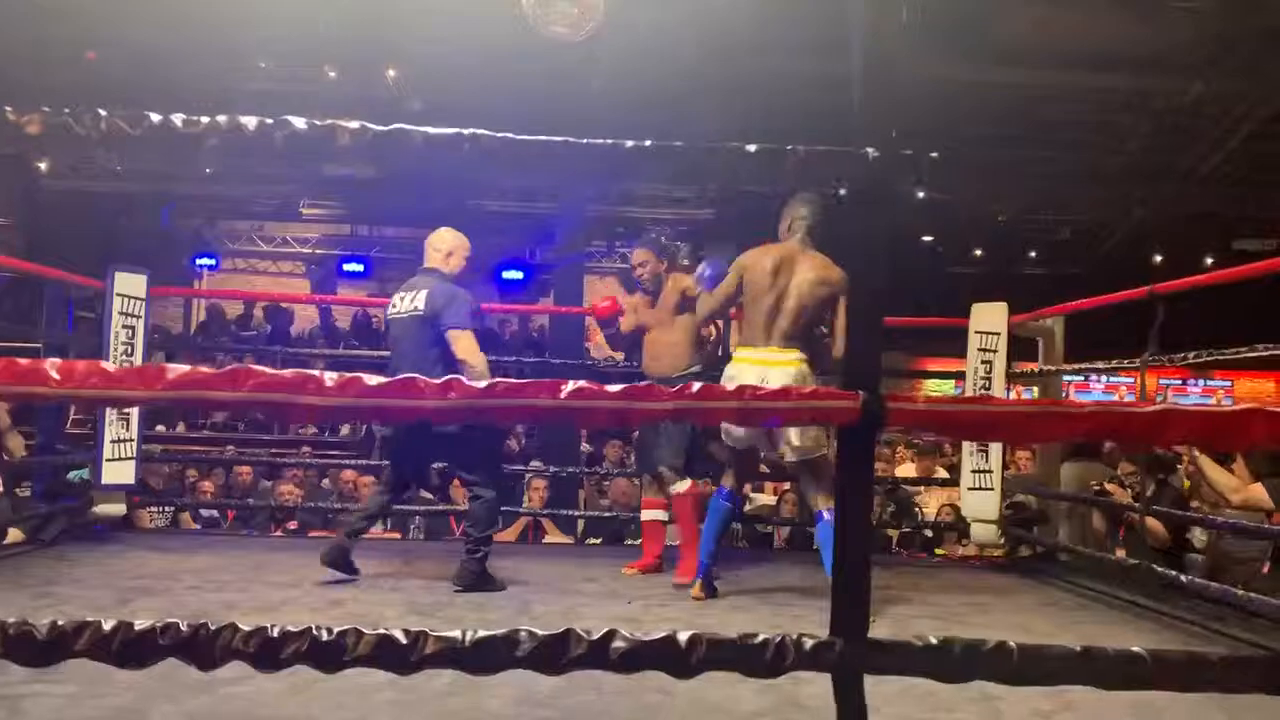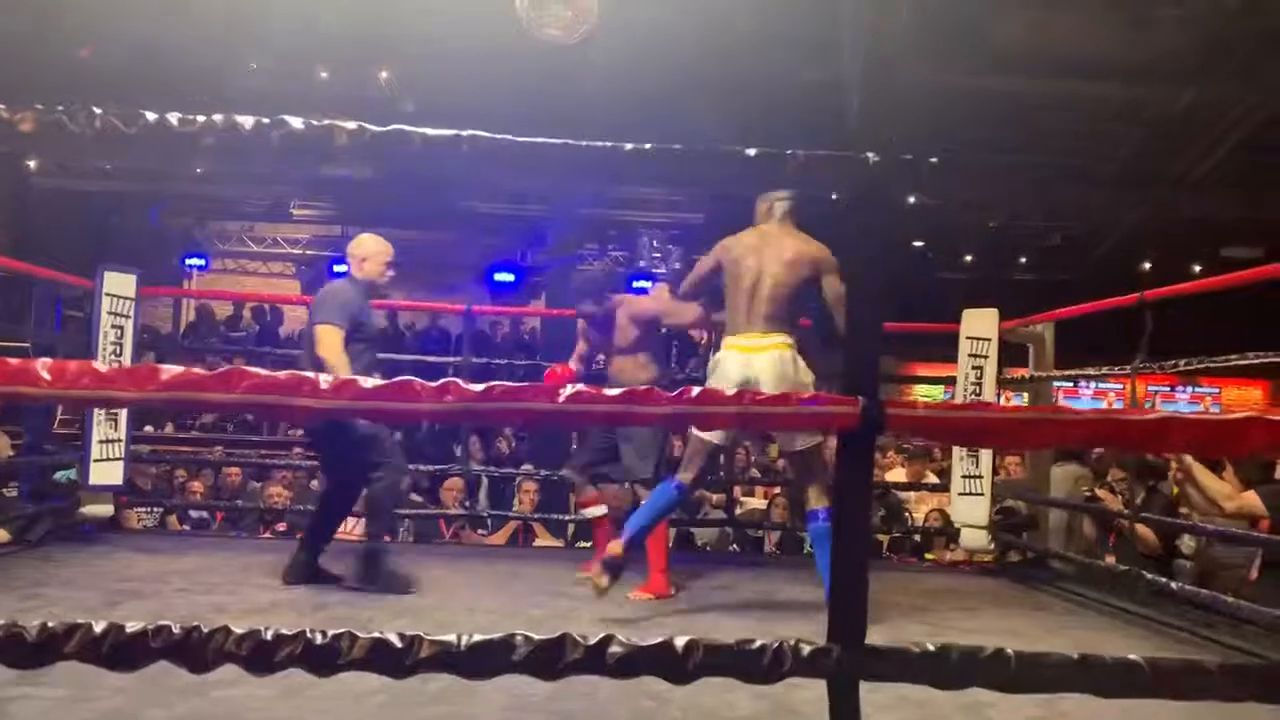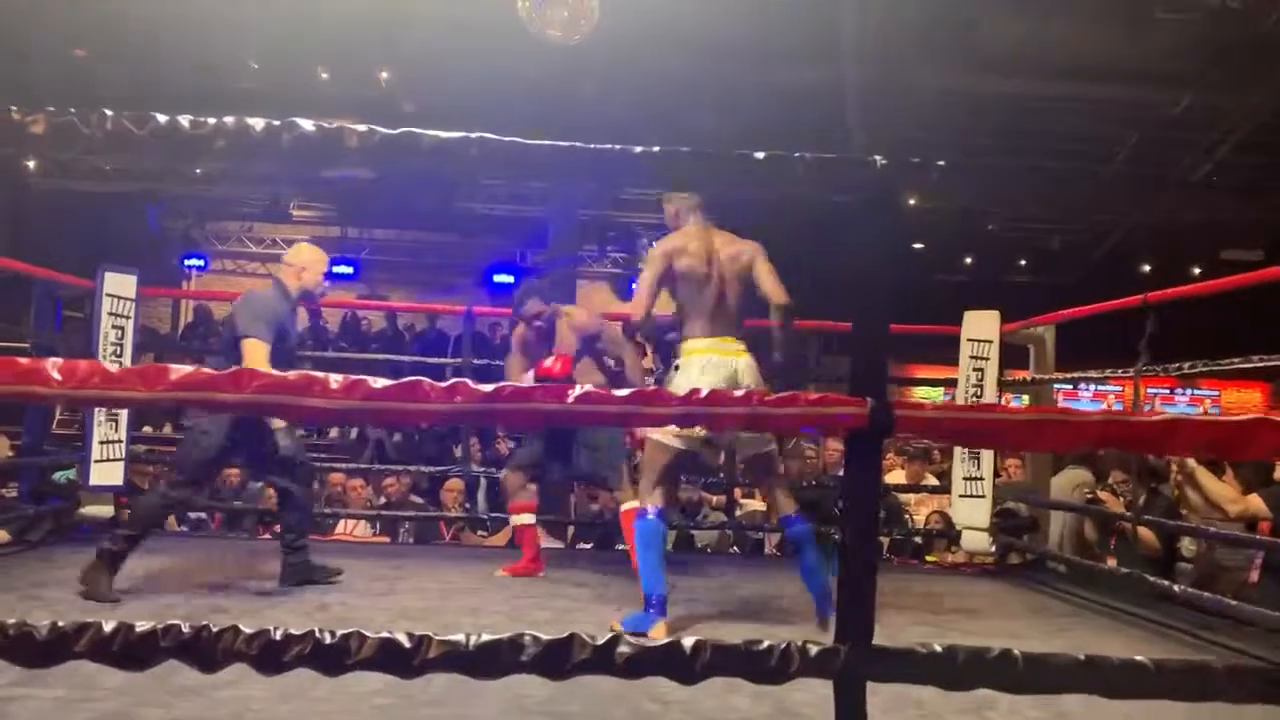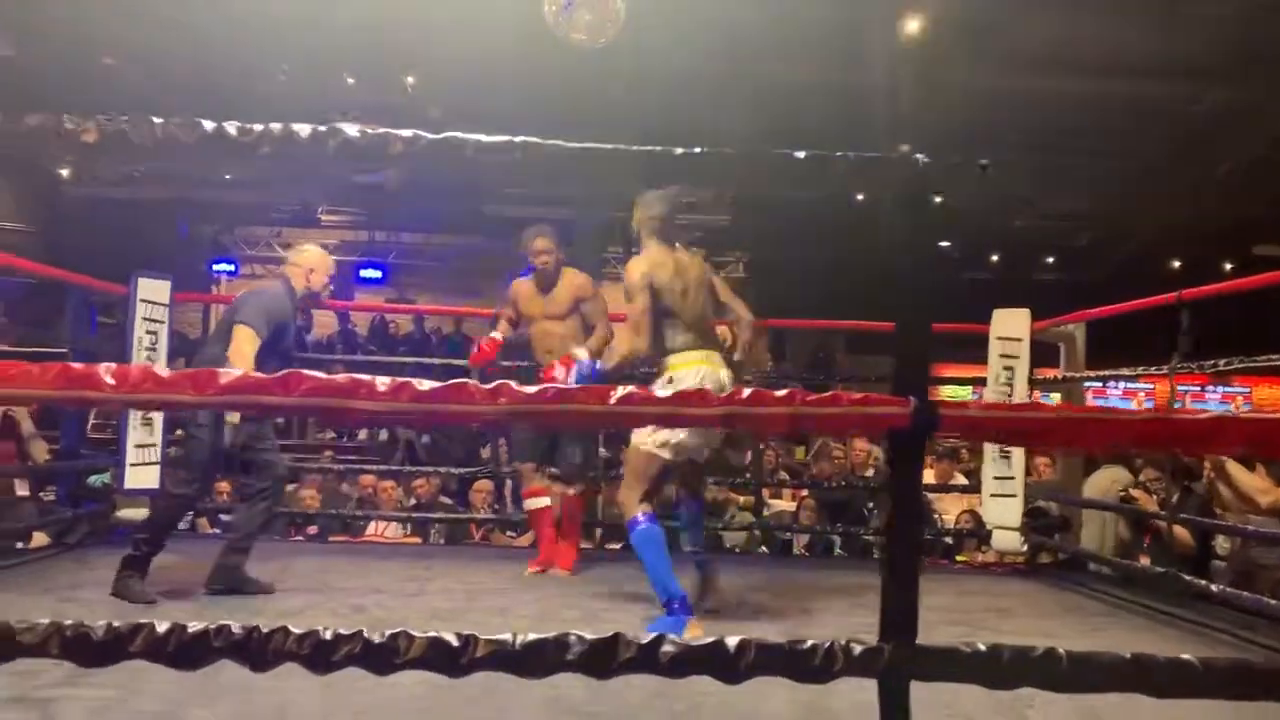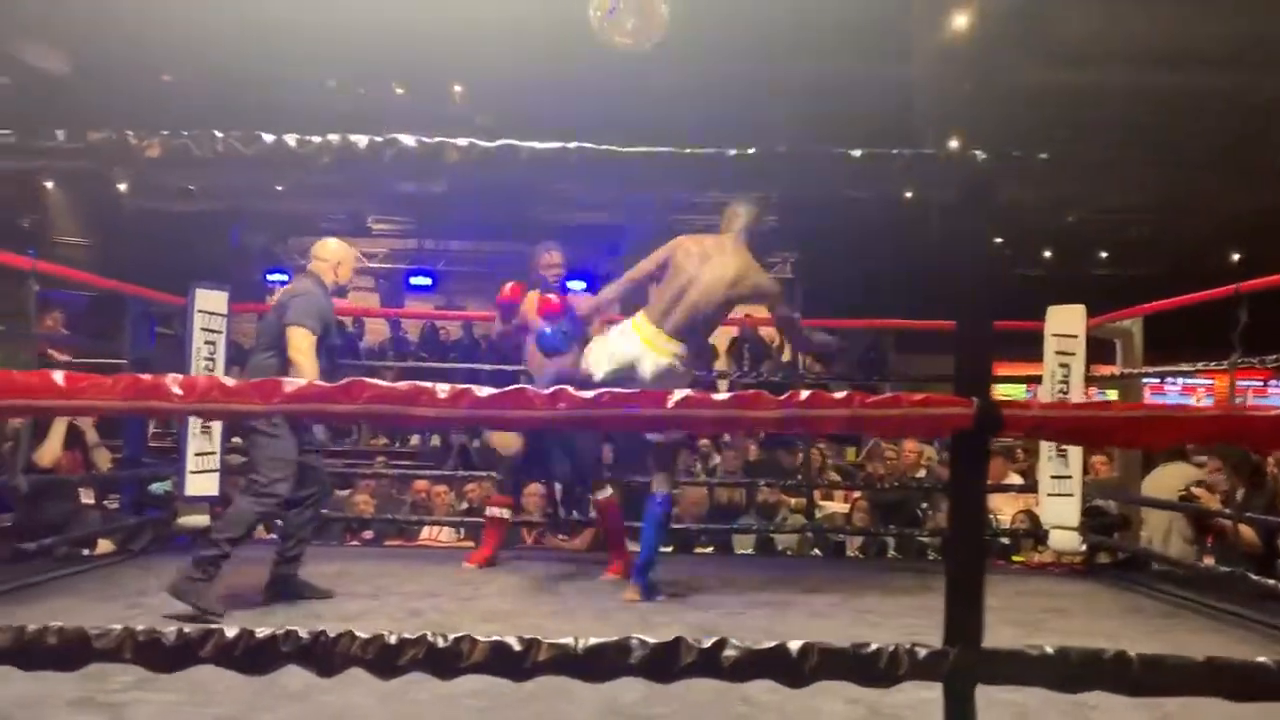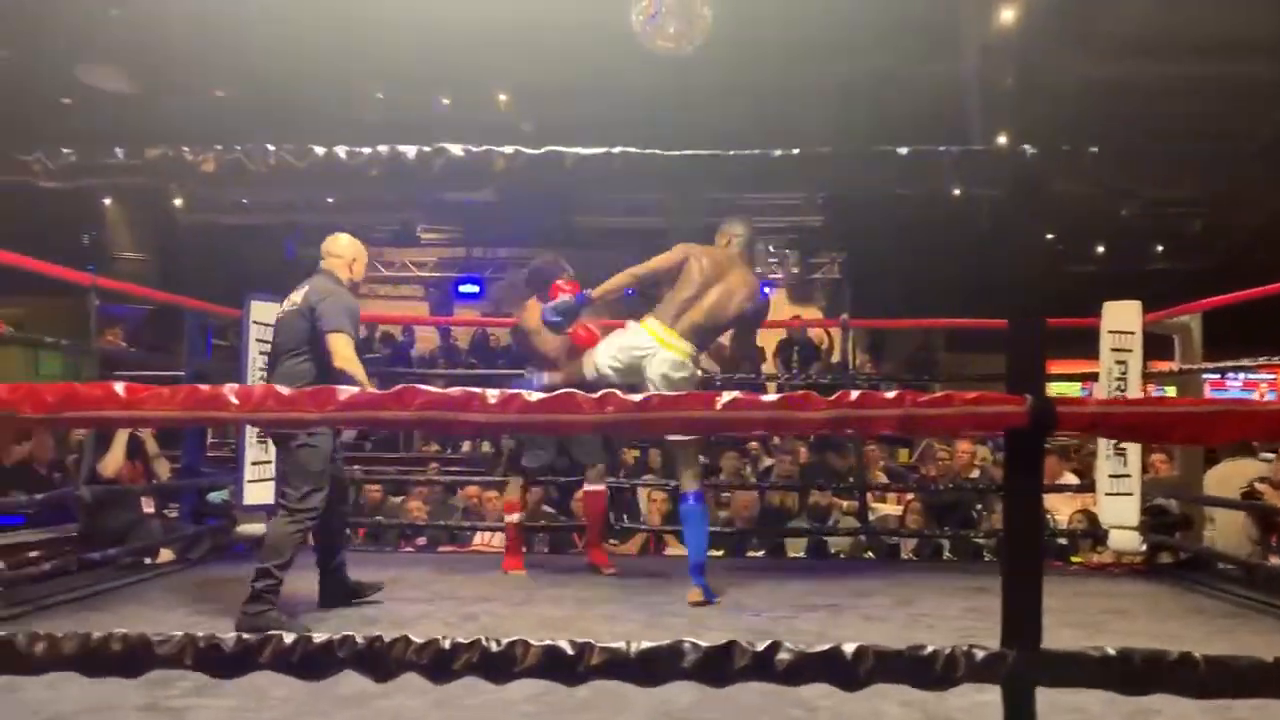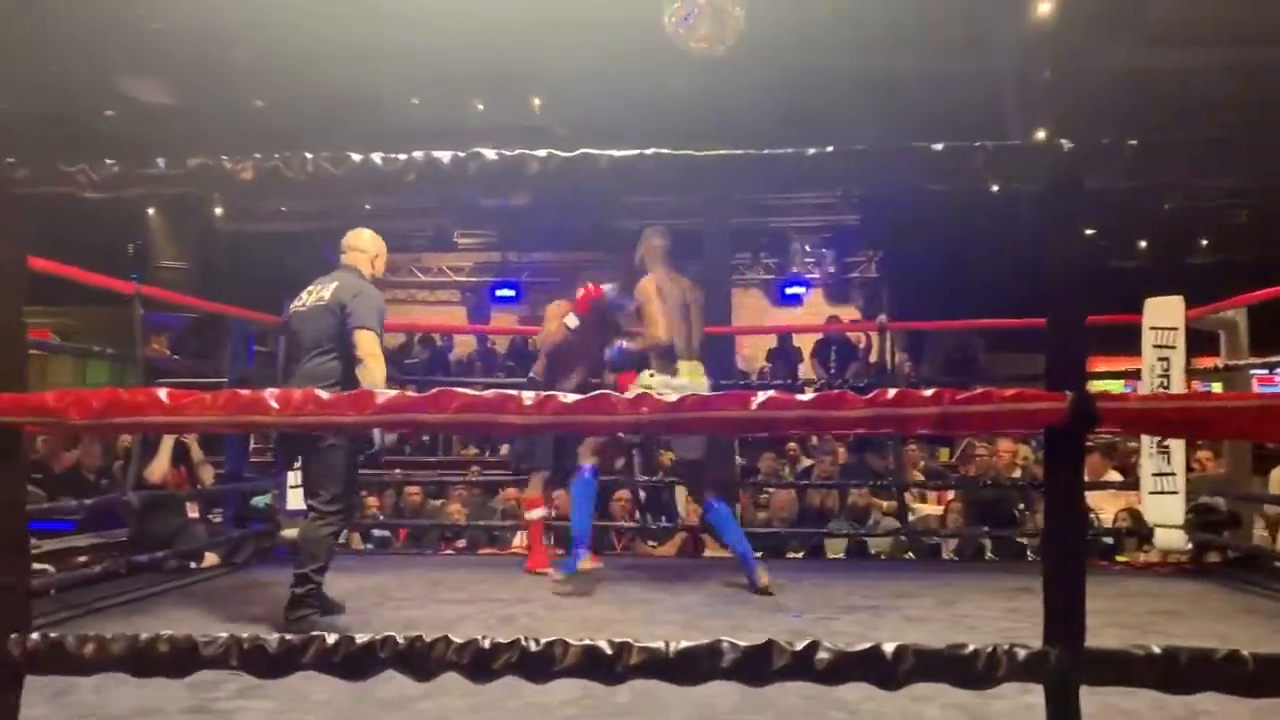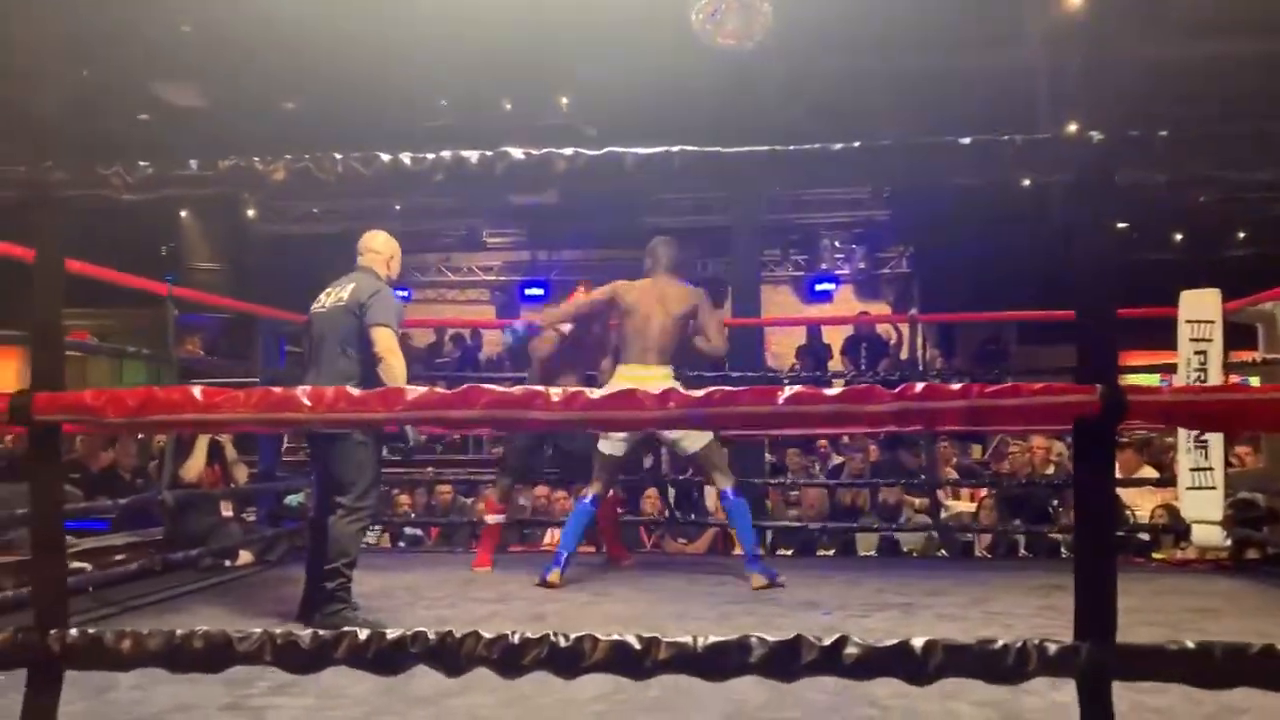
dt=0.3s
person 1, frame 1
left shoulder: (751, 259)
right shoulder: (834, 275)
left elbow: (705, 314)
right elbow: (839, 352)
left wrist: (706, 284)
left hip: (741, 372)
right hip: (790, 375)
left knee: (735, 474)
right knee: (821, 494)
left ankle: (702, 577)
person 1, frame 2
left shoulder: (730, 244)
right shoulder: (817, 254)
left elbow: (687, 290)
right elbow: (845, 328)
left hip: (728, 362)
right hip: (778, 363)
left knee: (689, 472)
right knee: (816, 490)
left ankle: (625, 541)
person 1, frame 3
left shoulder: (667, 248)
right shoulder: (748, 248)
left elbow: (637, 318)
right elbow: (779, 300)
right wrist: (775, 353)
left hip: (696, 366)
right hip: (741, 364)
left knee: (651, 489)
right knee: (777, 493)
left ankle: (653, 613)
right ankle: (827, 607)
person 1, frame 4
left shoulder: (640, 268)
right shoulder: (696, 263)
left elbow: (639, 348)
right elbow: (744, 320)
right wrist: (738, 368)
left hip: (683, 380)
right hip: (718, 377)
left knee: (632, 501)
right knee: (687, 480)
left ankle: (679, 616)
right ankle: (702, 563)
person 1, frame 5
left shoulder: (688, 244)
right shoulder: (760, 280)
left elbow: (624, 285)
right elbow: (795, 337)
left wrist: (578, 315)
right wrist: (822, 344)
left hip: (631, 336)
right hip: (667, 363)
left knee: (578, 371)
right knee: (664, 474)
right ankle: (640, 579)
person 1, frame 6
left shoulder: (694, 253)
right shoulder: (757, 295)
left elbow: (635, 275)
right elbow: (732, 355)
left wrist: (580, 300)
left hip: (641, 337)
right hip: (676, 362)
left knee: (569, 376)
right knee: (689, 479)
right ankle: (698, 582)
person 1, frame 7
left shoulder: (648, 284)
right shoulder: (692, 291)
left elbow: (662, 338)
left wrist: (625, 349)
left hip: (661, 383)
right hip: (696, 386)
right knee: (702, 487)
right ankle: (752, 568)
person 1, frame 8
left shoulder: (622, 289)
right shoulder: (692, 295)
left elbow: (571, 309)
right elbow: (718, 349)
left hip: (622, 388)
right hip: (665, 389)
left knee: (598, 486)
right knee: (722, 478)
left ankle: (557, 566)
right ankle: (756, 568)
person 2, frame 1
left shoulder: (400, 296)
right shoulder: (451, 295)
right elbow: (467, 354)
left knee: (396, 481)
right knee: (484, 483)
left ankle: (343, 544)
right ankle: (473, 569)
person 2, frame 2
left shoulder: (352, 299)
right shoulder: (338, 296)
right elbow: (328, 350)
left knee: (343, 485)
right knee: (391, 470)
left ankle: (303, 563)
right ankle: (373, 563)
person 2, frame 3
left shoulder: (283, 306)
right shoulder: (263, 303)
right elbow: (255, 365)
left wrist: (278, 420)
right wrist: (279, 425)
left hip: (249, 411)
right hip: (220, 410)
left knee: (297, 475)
right knee: (178, 489)
left ankle: (297, 564)
right ankle: (105, 563)
person 2, frame 4
left shoulder: (282, 303)
right shoulder: (269, 299)
right elbow: (239, 355)
right wrist: (233, 414)
left knee: (269, 478)
right knee: (189, 487)
left ankle: (228, 569)
right ankle: (133, 569)
person 2, frame 5
left shoulder: (307, 295)
right shoulder: (311, 297)
right elbow: (300, 354)
left knee: (313, 487)
right knee: (268, 492)
left ankle: (284, 577)
right ankle: (198, 575)
person 2, frame 6
left shoulder: (302, 294)
right shoulder: (336, 298)
right elbow: (342, 360)
left knee: (333, 497)
right knee: (300, 506)
left ankle: (336, 584)
right ankle: (260, 606)
person 2, frame 7
left shoulder: (309, 293)
right shoulder: (362, 293)
left elbow: (290, 357)
right elbow: (367, 355)
left knee: (330, 503)
right knee: (329, 508)
left ankle: (311, 594)
right ankle: (302, 609)
person 2, frame 8
left shoulder: (327, 294)
right shoulder: (378, 293)
right elbow: (386, 352)
left knee: (328, 504)
right knee: (354, 506)
left ankle: (316, 599)
right ankle: (334, 606)
person 3, frame 1
left shoulder: (685, 286)
right shoulder: (636, 303)
right elbow: (618, 342)
right wrist: (607, 323)
left hip: (684, 386)
left knee: (669, 469)
right knee: (649, 475)
left ankle: (691, 554)
right ankle: (651, 555)
person 3, frame 2
left shoulder: (638, 310)
right shoulder: (588, 323)
left elbow: (691, 317)
right elbow: (581, 357)
right wrist: (570, 369)
left knee: (642, 484)
right knee: (578, 473)
left ankle: (659, 580)
right ankle: (607, 547)
person 3, frame 3
left shoulder: (583, 321)
right shoulder: (522, 336)
left elbow: (626, 354)
right elbow: (513, 378)
right wrist: (540, 375)
left knee: (621, 486)
right knee: (514, 477)
right ankle: (530, 560)
person 3, frame 4
left shoulder: (580, 283)
right shoulder: (519, 289)
left elbow: (603, 330)
right elbow: (508, 321)
left wrist: (578, 362)
right wrist: (492, 340)
left hip: (575, 381)
right hip: (541, 382)
left knee: (571, 469)
right knee: (526, 462)
left ankle: (569, 546)
right ankle: (547, 545)
person 3, frame 5
left shoulder: (582, 301)
right shoulder: (524, 302)
right elbow: (505, 341)
left wrist: (567, 317)
right wrist: (505, 314)
left knee: (594, 478)
right knee: (507, 471)
left ankle: (619, 556)
right ankle: (489, 547)
person 3, frame 6
left shoulder: (573, 300)
right shoulder: (531, 314)
left elbow: (592, 341)
right elbow: (557, 354)
left wrist: (590, 337)
left knee: (596, 468)
right knee: (524, 475)
left ankle: (596, 547)
right ankle: (513, 552)
person 3, frame 7
left shoulder: (605, 326)
right shoulder: (559, 309)
left elbow: (604, 371)
right elbow: (548, 346)
right wrist: (577, 314)
right hip: (543, 394)
left knee: (583, 474)
right knee: (540, 474)
left ankle: (582, 548)
right ankle: (536, 553)
person 3, frame 8
left shoulder: (599, 340)
right shoulder: (551, 327)
left elbow: (608, 373)
right elbow: (540, 353)
right wrist: (567, 324)
right knee: (507, 480)
left ankle: (615, 547)
right ankle: (486, 550)
